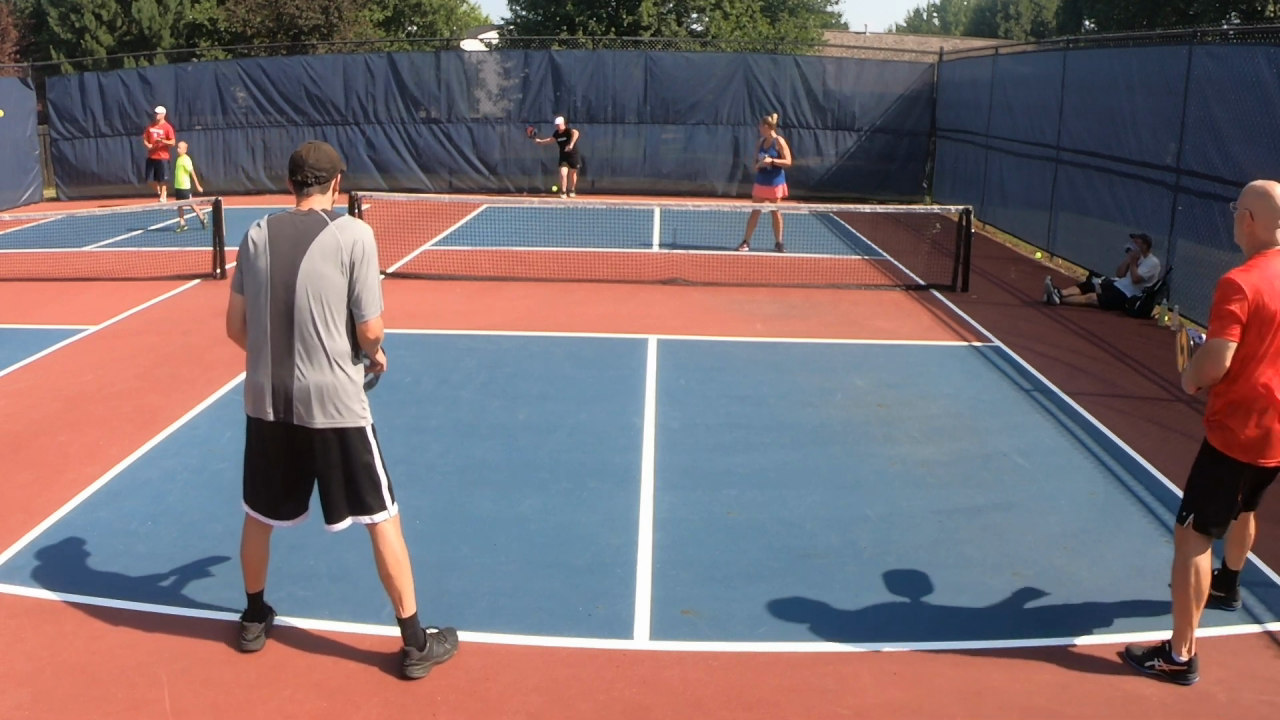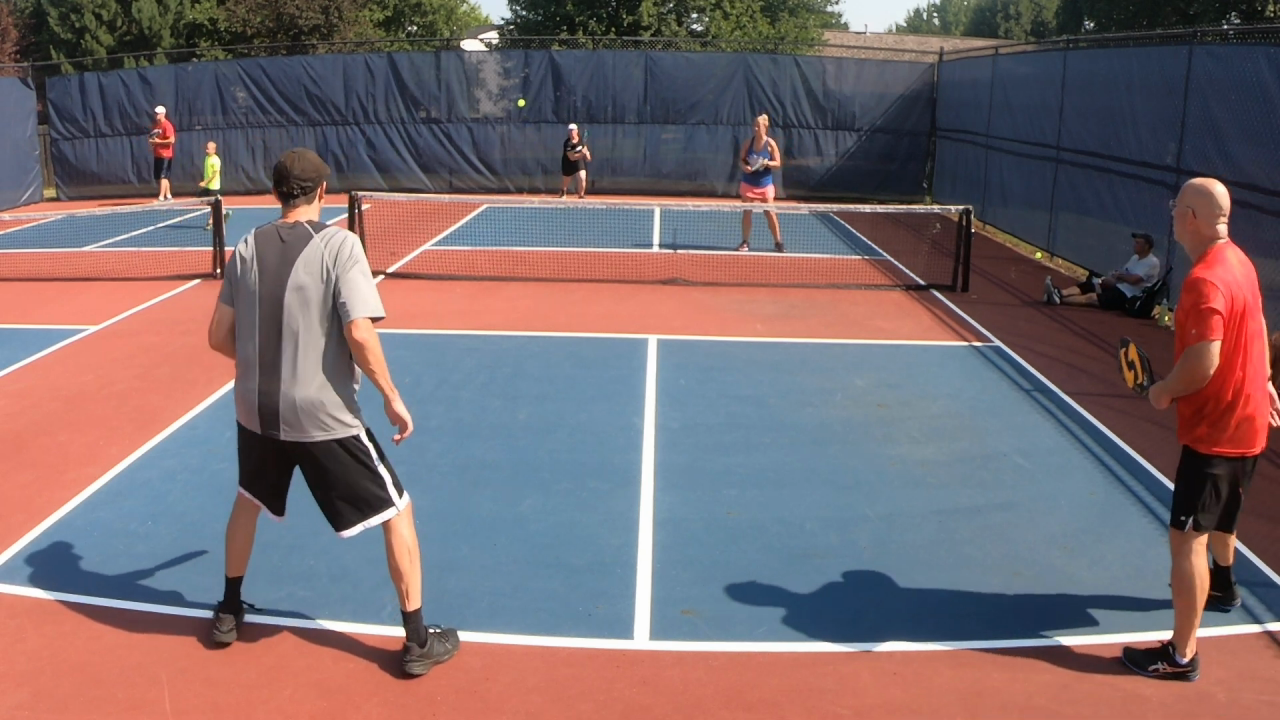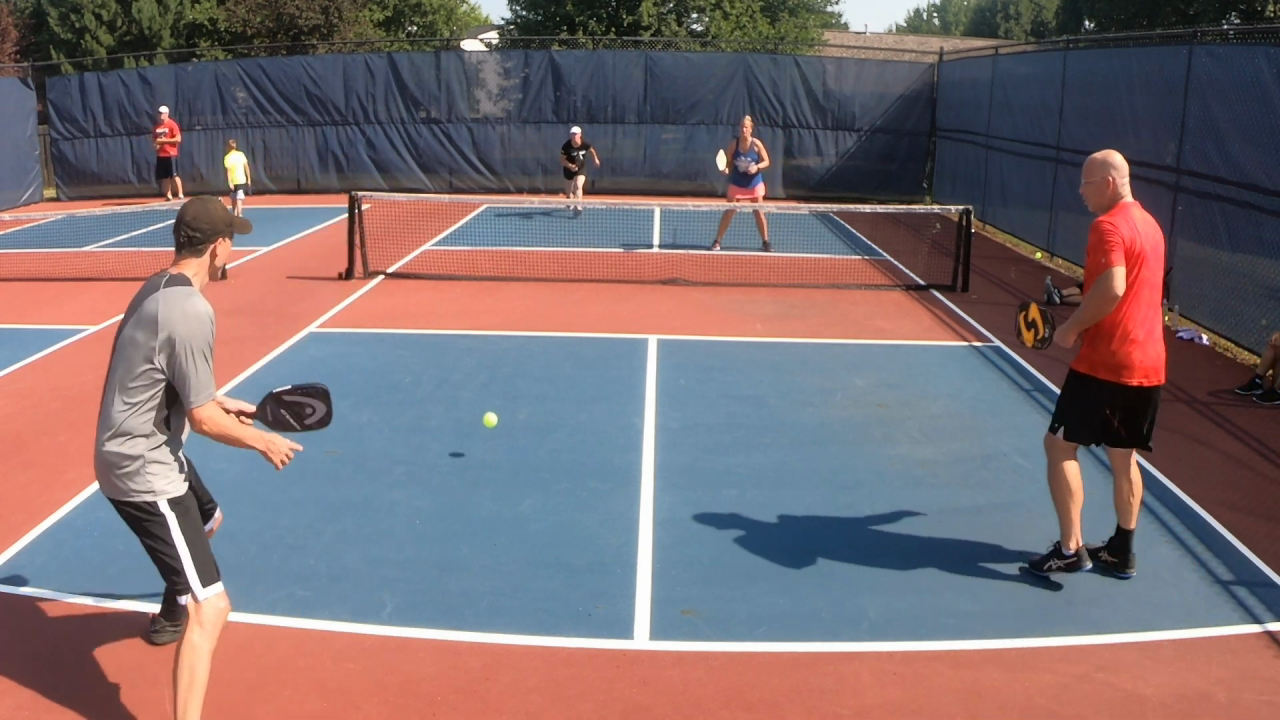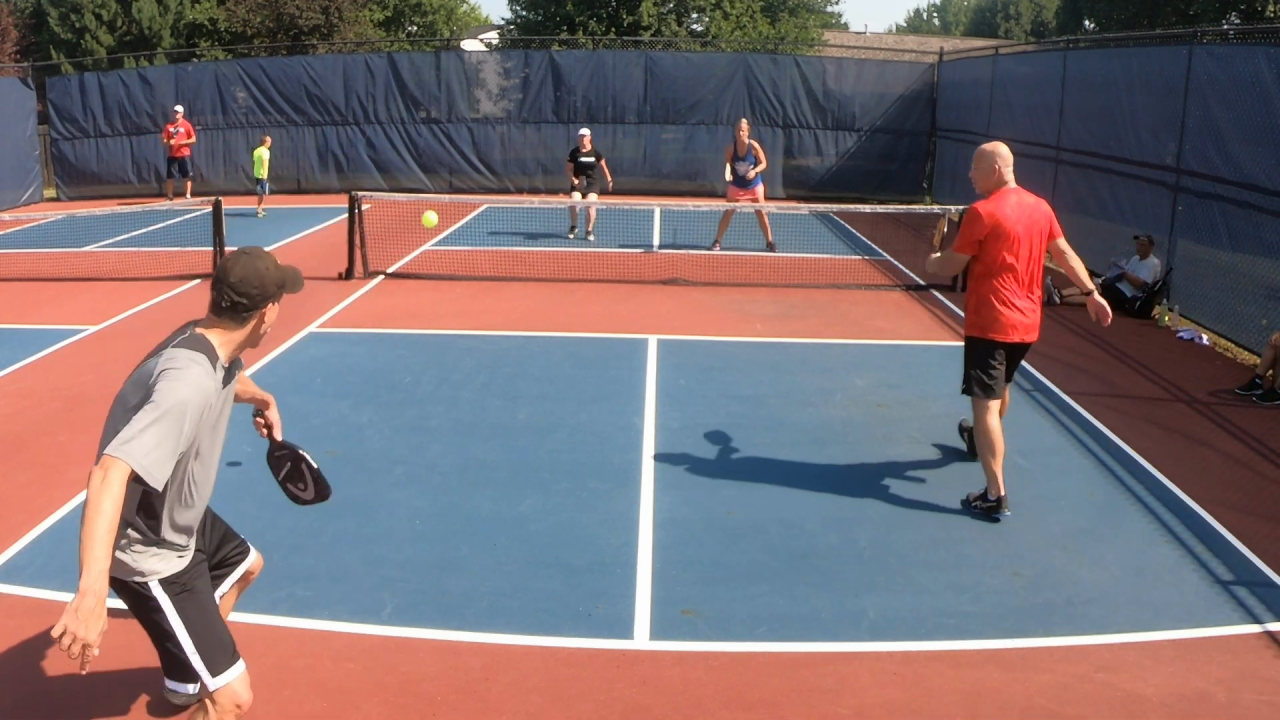
dt=0.7s
person 1, frame 1
left shoulder: (256, 235)
right shoulder: (353, 234)
left elbow: (236, 327)
right elbow: (369, 331)
right wrist: (376, 354)
left hip: (267, 400)
right hip: (334, 403)
left knee: (259, 514)
right knee: (382, 518)
left ankle: (254, 618)
right ankle: (416, 642)
person 1, frame 2
left shoulder: (246, 248)
right shoulder: (339, 244)
left elbow: (219, 337)
right elbow: (359, 334)
right wrist: (392, 398)
left hip: (257, 411)
right hip: (325, 415)
left knee: (249, 499)
right knee: (396, 513)
left ankle: (229, 611)
right ankle: (418, 639)
person 1, frame 3
left shoulder: (160, 289)
right shoulder: (191, 313)
right elbow: (203, 419)
left wrist: (229, 404)
right wrist: (264, 443)
left hip: (140, 455)
right hip: (142, 472)
left knee: (203, 522)
right knee: (210, 613)
left ankle: (178, 607)
person 1, frame 4
left shoulder: (211, 347)
right shoulder: (188, 382)
right elbow: (108, 475)
left wrist: (264, 398)
right wrist: (91, 592)
left hip: (178, 522)
right hip: (148, 555)
left knee: (246, 566)
left ankle: (187, 666)
person 2, frame 1
left shoulder: (1239, 283)
left elbow: (1213, 363)
left wrist: (1189, 378)
left hip: (1237, 432)
left knee: (1192, 537)
left ankle: (1180, 654)
right ankle: (1226, 584)
person 2, frame 2
left shoulder: (1204, 279)
right shoulder: (1238, 262)
left elbow: (1203, 363)
left wrist: (1163, 390)
left hip: (1215, 428)
left knee: (1187, 538)
right knee: (1219, 514)
left ankle: (1182, 654)
right ankle: (1222, 583)
person 2, frame 3
left shoulder: (1108, 225)
right shoulder: (1149, 224)
left elbow: (1113, 288)
left wrist: (1073, 327)
left hip: (1104, 363)
right hip: (1149, 364)
left knee: (1059, 446)
right knee: (1123, 455)
left ankle: (1070, 548)
right ankle: (1122, 548)
person 2, frame 4
left shoulder: (981, 212)
right shoulder: (1040, 207)
left elbow: (951, 266)
right elbow: (1065, 254)
left wrist: (933, 261)
right wrist: (1091, 294)
left hip: (989, 324)
right hip: (1027, 323)
left knee: (986, 404)
right knee: (1000, 386)
left ankle: (995, 494)
right ankle: (981, 441)
